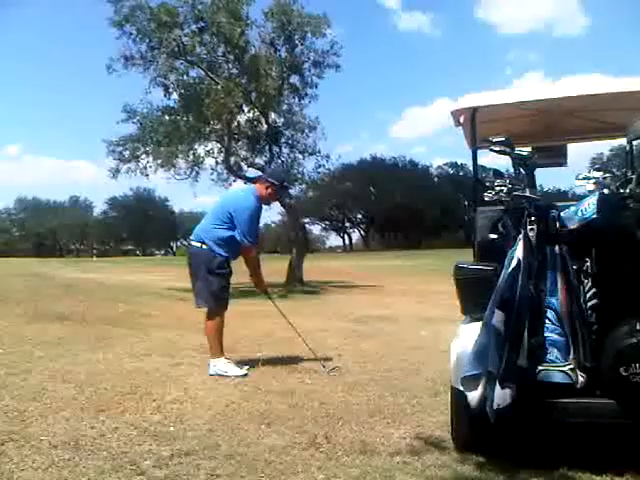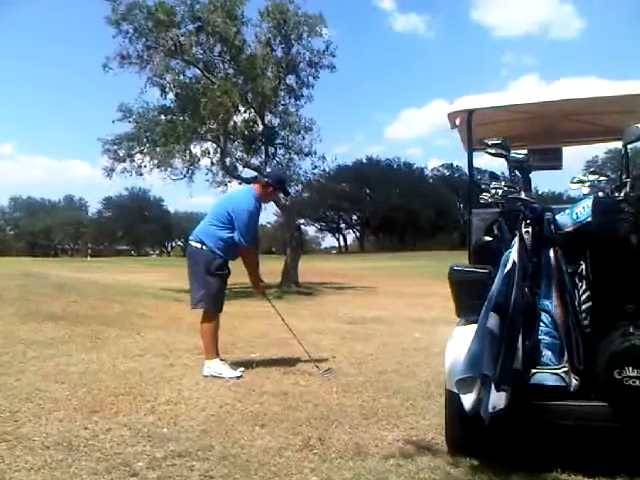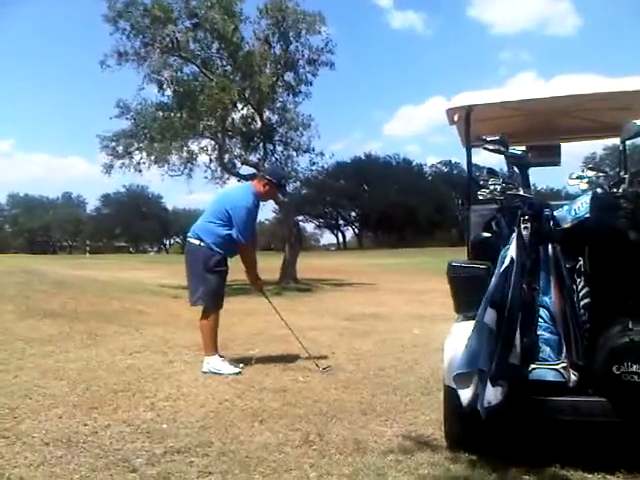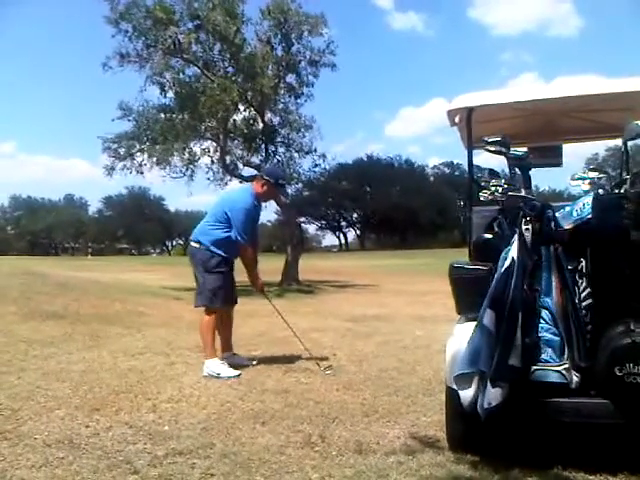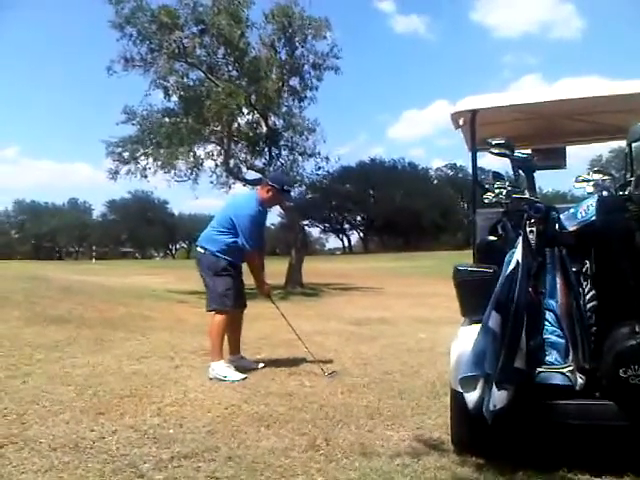
dt=1s
person 1, frame 1
left shoulder: (247, 195)
right shoulder: (248, 203)
left elbow: (250, 243)
right elbow: (248, 247)
left wrist: (256, 276)
right wrist: (258, 278)
left hip: (212, 252)
right hip: (207, 252)
left knee: (219, 307)
right knee: (215, 307)
left ankle: (219, 358)
right ankle: (217, 361)
person 1, frame 2
left shoulder: (248, 196)
right shoulder: (246, 204)
left elbow: (251, 242)
right elbow: (245, 247)
left wrist: (255, 275)
right wrist: (255, 278)
left hip: (212, 253)
right hip: (206, 252)
left knee: (214, 308)
right knee: (211, 308)
left ankle: (214, 359)
right ankle: (211, 363)
person 1, frame 3
left shoulder: (248, 195)
right shoulder: (244, 201)
left elbow: (250, 239)
right elbow: (243, 243)
left wrist: (253, 272)
right wrist: (254, 276)
left hip: (212, 250)
right hip: (204, 249)
left knee: (215, 304)
right knee: (210, 305)
left ankle: (214, 355)
right ankle: (210, 359)
person 1, frame 4
left shoulder: (253, 201)
right shoulder: (243, 202)
left elbow: (252, 240)
right elbow: (243, 245)
left wrist: (254, 272)
right wrist: (254, 277)
left hip: (220, 254)
right hip: (206, 251)
left knee: (227, 305)
right knee: (212, 306)
left ankle: (227, 353)
right ankle: (211, 361)
person 1, frame 5
left shoulder: (259, 206)
right shoulder: (248, 208)
left elbow: (259, 246)
right elbow: (250, 251)
left wrist: (262, 277)
right wrist: (260, 282)
left hip: (228, 258)
right hip: (214, 256)
left knee: (237, 308)
right knee: (223, 308)
left ankle: (235, 357)
right ankle: (217, 364)
